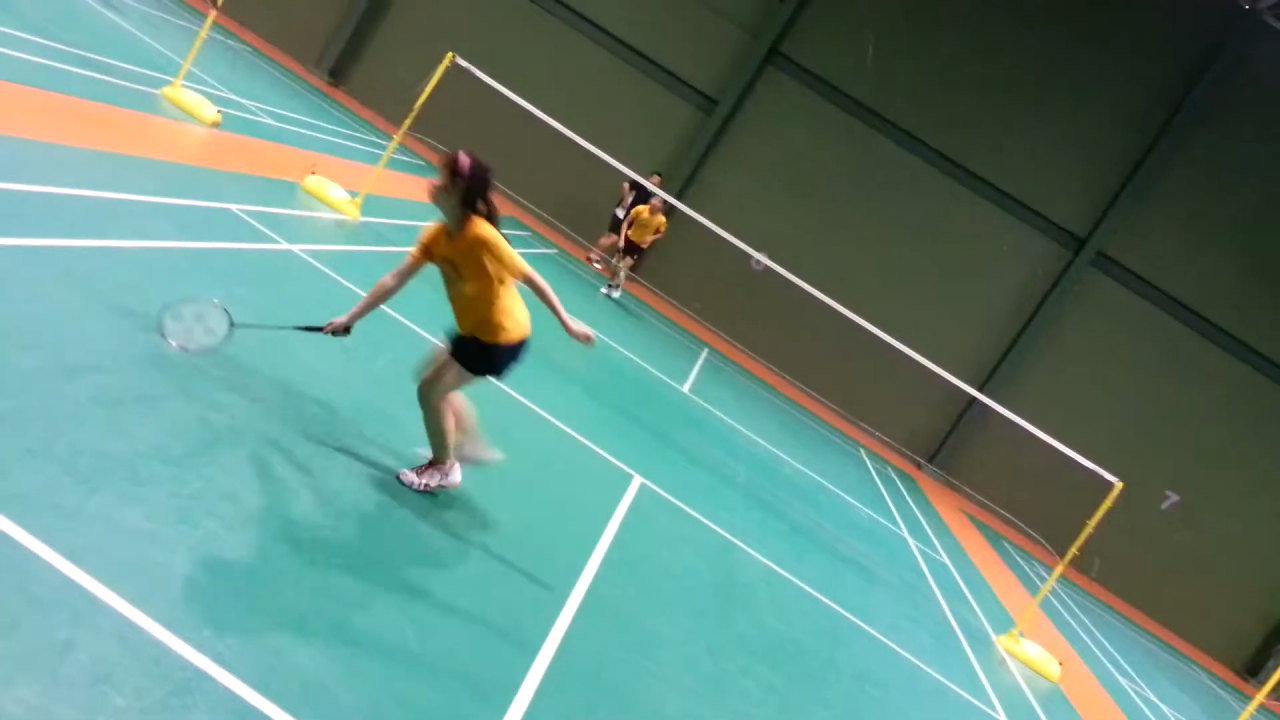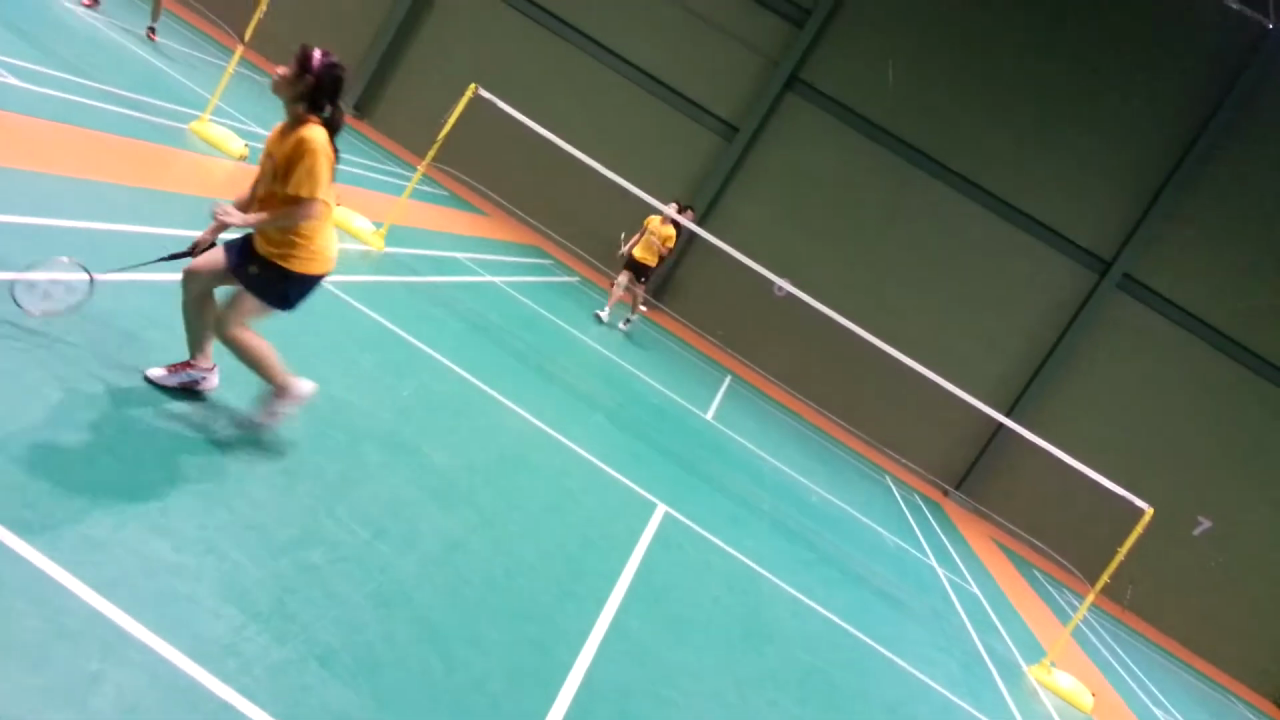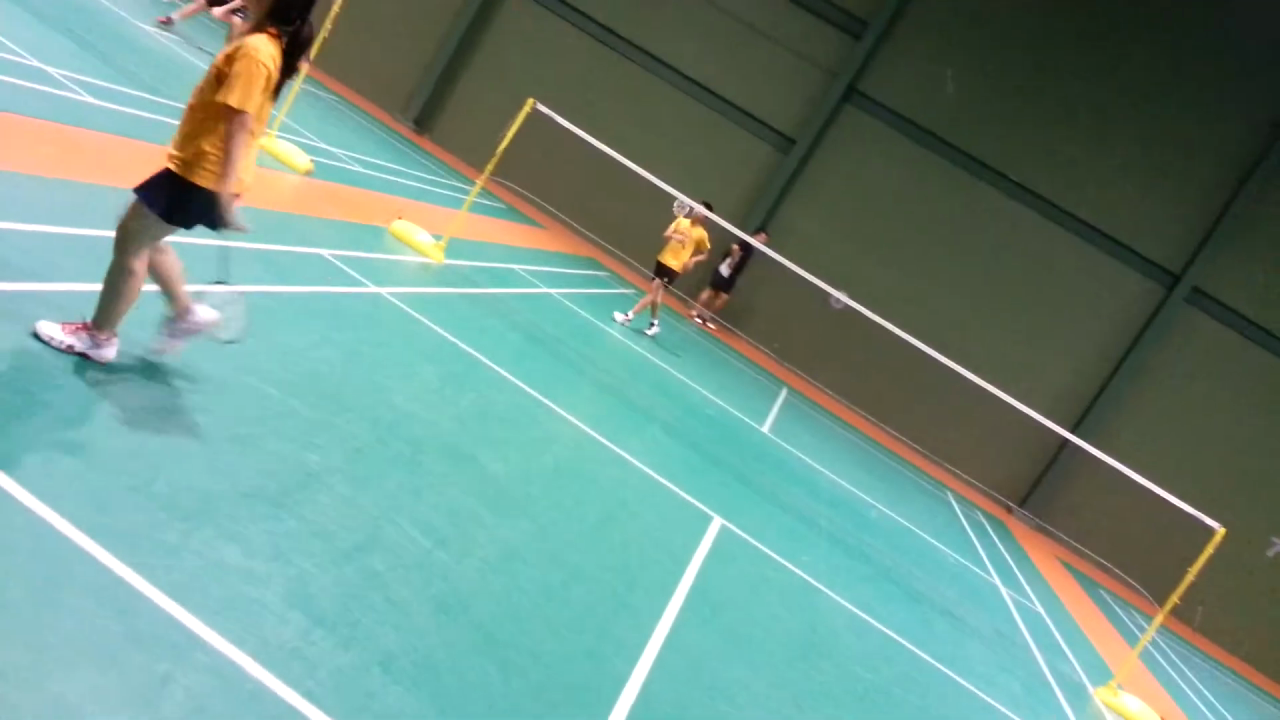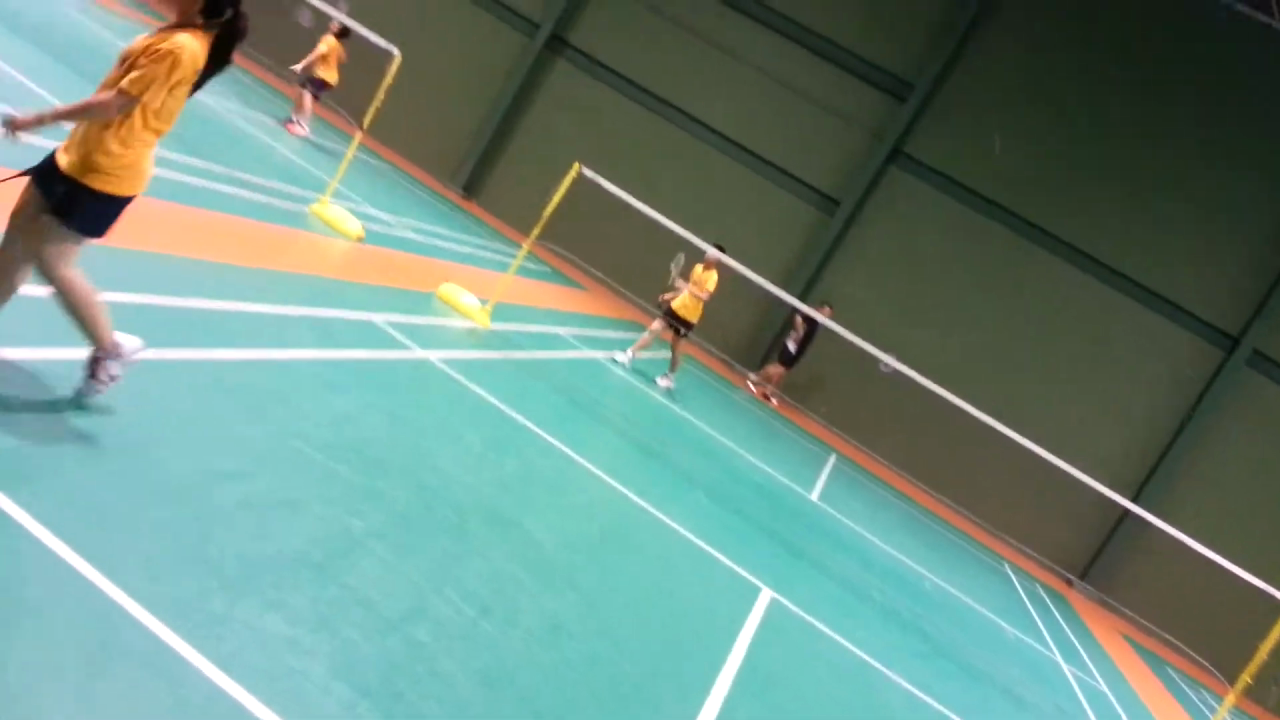
dt=0.5s
person 1, frame 1
left shoulder: (482, 237)
right shoulder: (437, 235)
left elbow: (531, 278)
right elbow: (398, 278)
left wrist: (567, 322)
right wrist: (351, 316)
left hip: (500, 335)
right hip: (477, 328)
left knee: (431, 388)
right knee: (435, 379)
left ankle: (442, 467)
right ankle: (470, 446)
person 1, frame 2
left shoulder: (311, 141)
right shoulder: (282, 133)
left elbow: (307, 213)
right elbow: (257, 192)
left wrist: (244, 220)
right wrist: (215, 230)
left hip: (299, 260)
right hip: (267, 244)
left knee: (226, 323)
right knee: (197, 274)
left ankle: (286, 387)
right ankle: (199, 368)
person 1, frame 3
left shoulder: (254, 48)
right shoulder: (267, 44)
left elbow: (235, 124)
left wrist: (224, 194)
left hip: (202, 175)
right hip: (198, 166)
left knee: (131, 242)
right knee: (144, 241)
left ankle: (100, 336)
right ankle: (186, 312)
person 1, frame 4
left shoulder: (181, 48)
right shoulder: (172, 34)
left elbow: (116, 103)
left wrist: (40, 119)
left hip: (105, 174)
right hip: (80, 156)
left knee: (50, 262)
left ankle: (111, 349)
